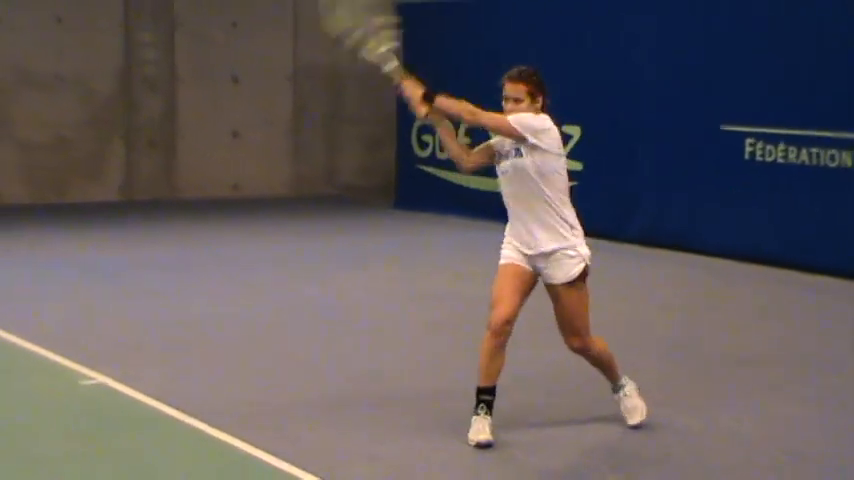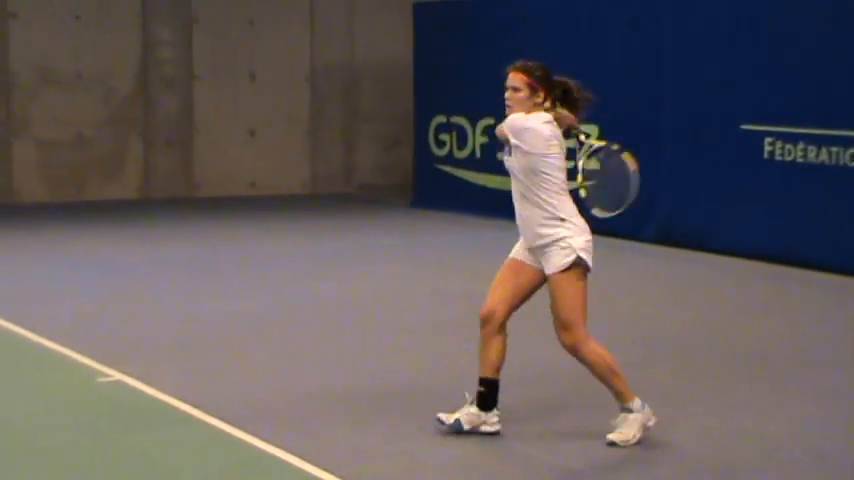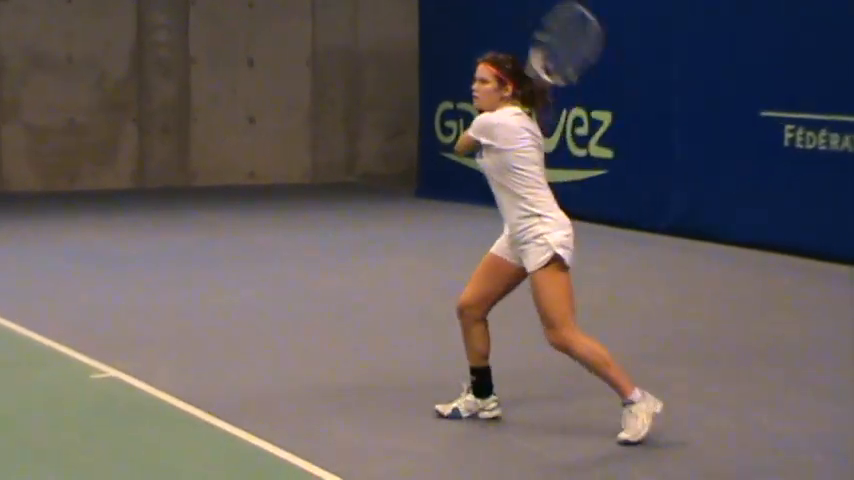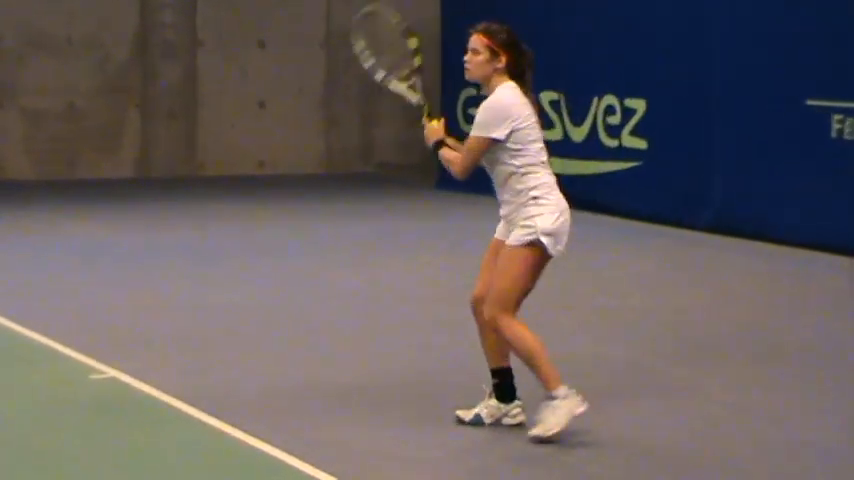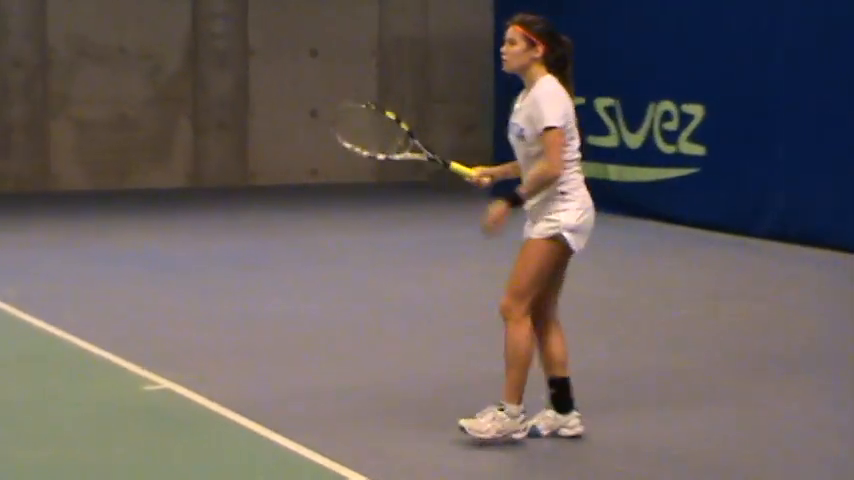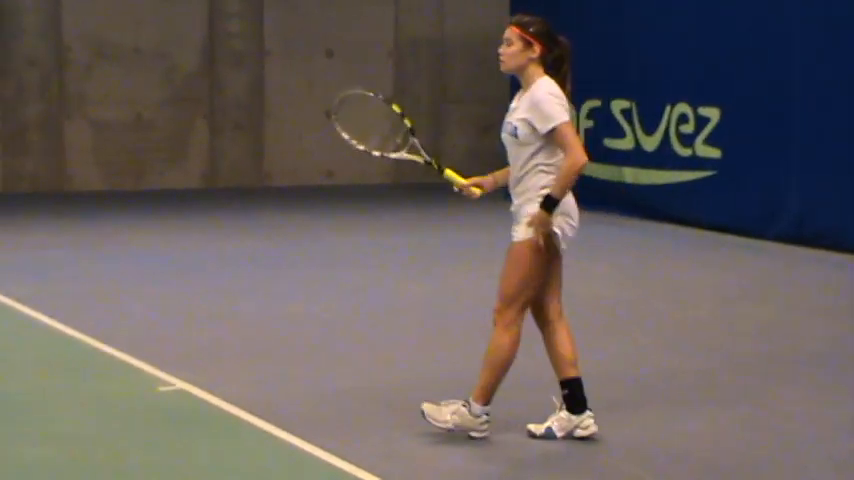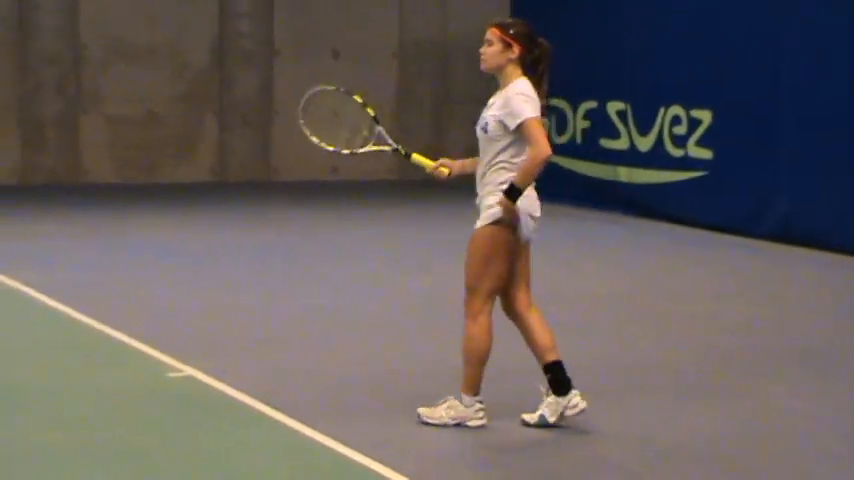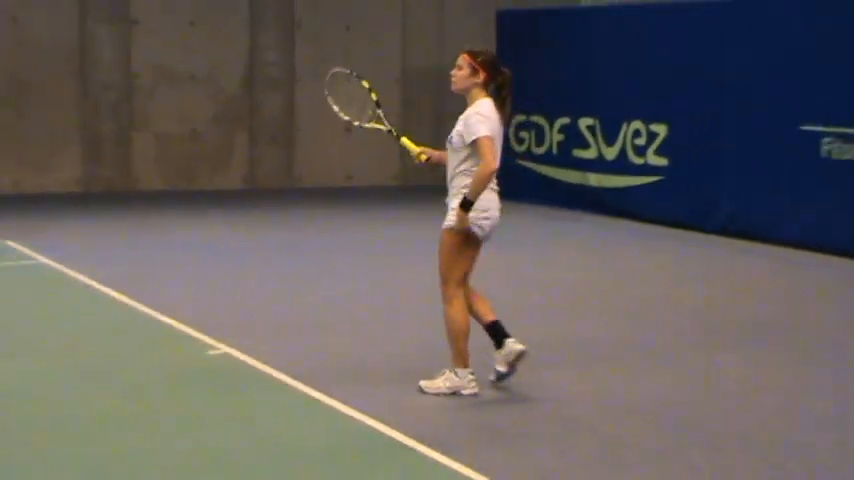
dt=0.2s
person 1, frame 1
left shoulder: (542, 127)
right shoulder: (503, 136)
left elbow: (480, 117)
right elbow: (465, 161)
left wrist: (431, 100)
right wrist: (434, 117)
left hip: (561, 246)
right hip: (519, 244)
left knee: (578, 340)
right knee: (499, 323)
left ankle: (621, 386)
right ankle: (482, 413)
person 1, frame 2
left shoulder: (521, 124)
right shoulder: (546, 127)
left elbow: (504, 129)
left wrist: (539, 111)
left hip: (562, 240)
right hip: (533, 242)
left knee: (574, 338)
right knee: (492, 317)
left ankle: (634, 409)
right ankle: (483, 410)
person 1, frame 3
left shoulder: (492, 124)
right shoulder: (519, 121)
left elbow: (464, 146)
left hip: (542, 235)
right hip: (518, 235)
left knee: (561, 335)
right knee: (469, 307)
left ankle: (636, 401)
right ankle: (481, 397)
person 1, frame 4
left shoulder: (499, 104)
right shoulder: (505, 98)
left elbow: (459, 165)
left wrist: (436, 141)
right wrist: (450, 142)
left hip: (538, 217)
right hip: (519, 217)
left knee: (497, 314)
right knee: (482, 304)
left ankle: (560, 395)
right ankle: (504, 400)
person 1, frame 5
left shoulder: (546, 95)
right shoulder: (529, 95)
left elbow: (554, 167)
left wrist: (509, 202)
right wrist: (497, 171)
left hip: (560, 216)
right hip: (548, 215)
left knee: (514, 308)
right knee: (539, 313)
right ankle: (563, 411)
person 1, frame 6
left shoulder: (544, 95)
right shoulder: (527, 96)
left elbow: (576, 158)
left wrist: (547, 207)
right wrist: (489, 181)
left hip: (542, 219)
right hip: (536, 217)
left knee: (506, 314)
right knee: (549, 314)
person 1, frame 7
left shoulder: (516, 94)
right shoulder: (509, 93)
left elbow: (540, 152)
left wrist: (509, 195)
right wrist: (459, 166)
left hip: (505, 209)
right hip: (508, 209)
left knee: (476, 305)
right knee: (519, 304)
left ankle: (468, 403)
right ankle: (562, 394)
person 1, frame 8
left shoulder: (477, 113)
right shoulder: (488, 110)
left elbow: (489, 166)
left wrist: (464, 207)
right wrist: (439, 155)
left hip: (471, 209)
right hip: (478, 207)
left knee: (452, 290)
right knee: (461, 287)
left ankle: (460, 374)
right ankle: (504, 344)
